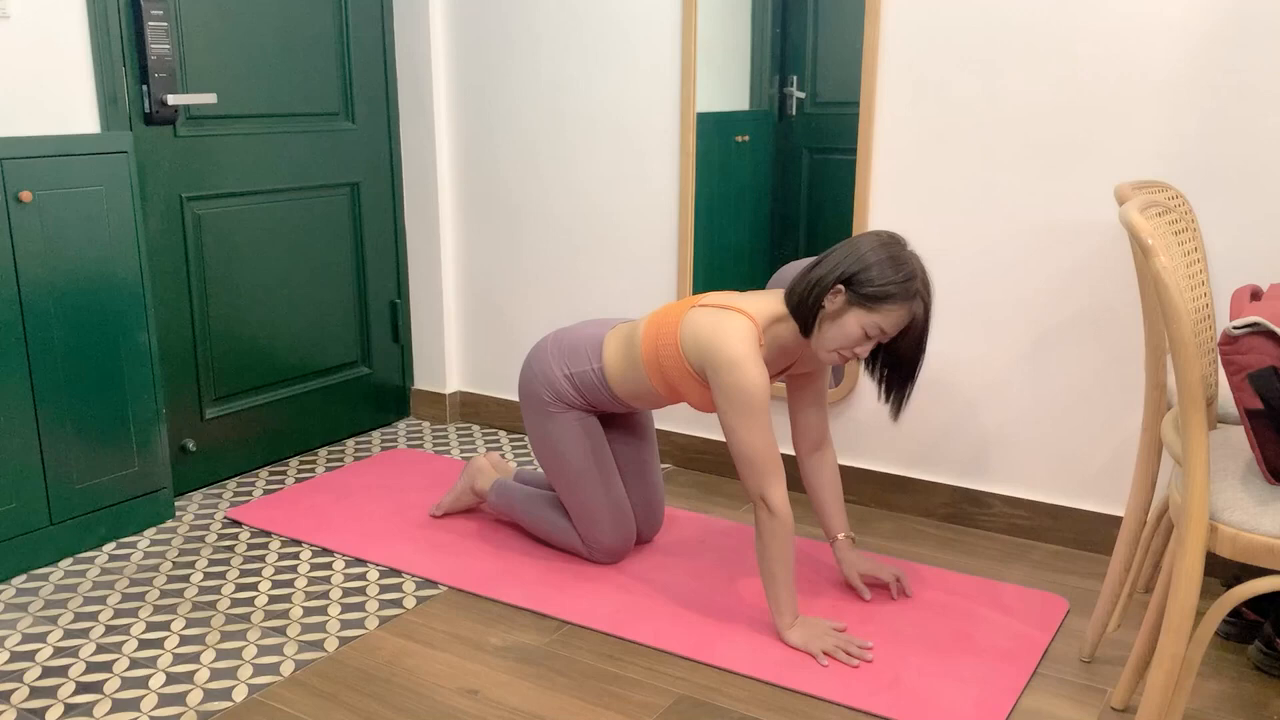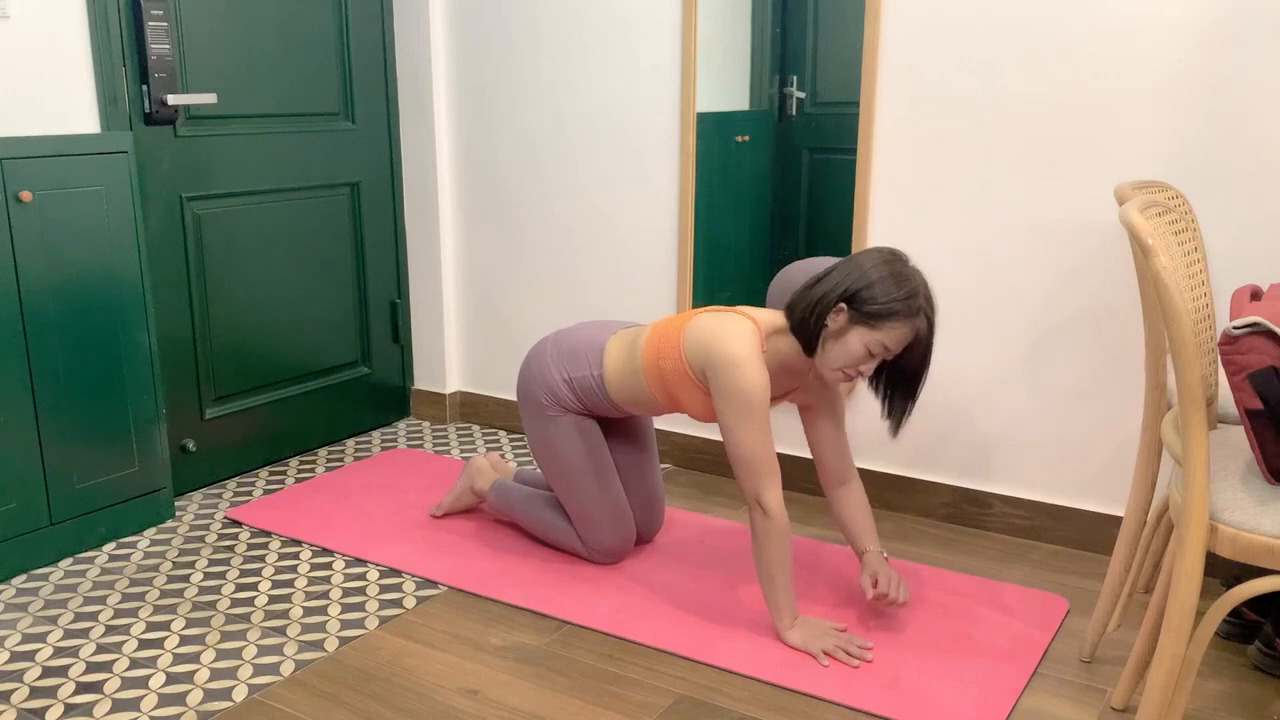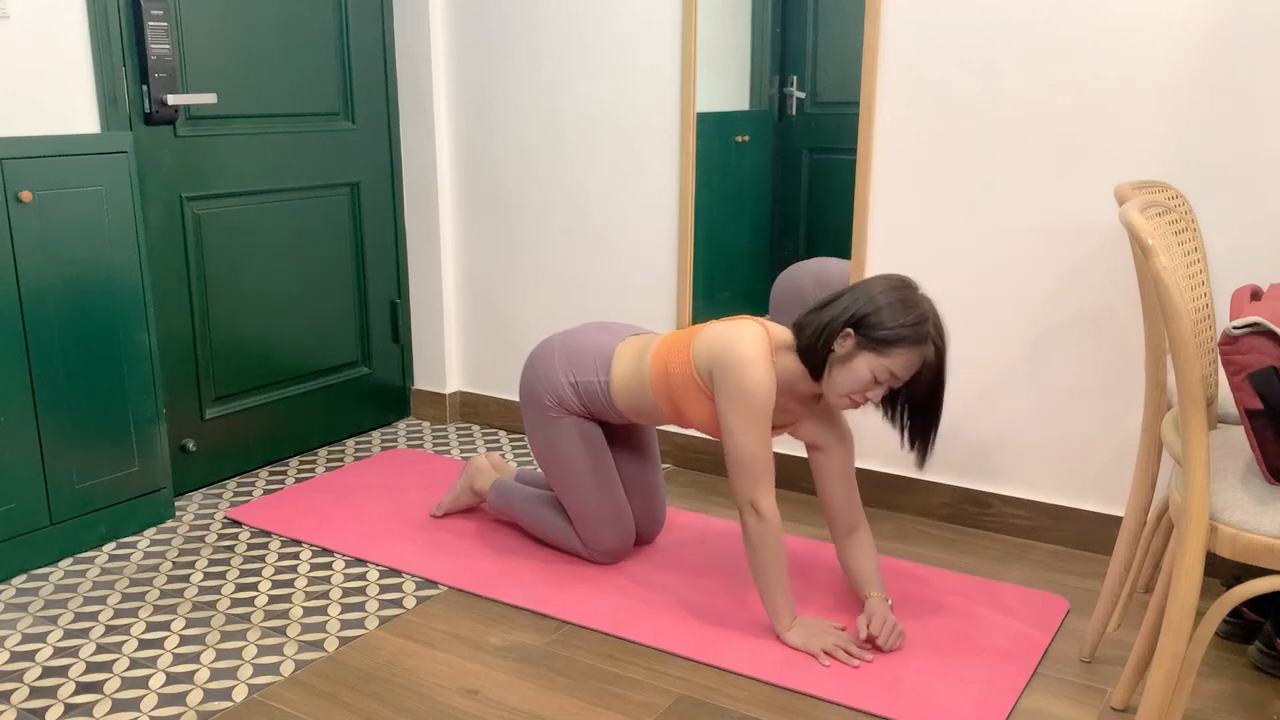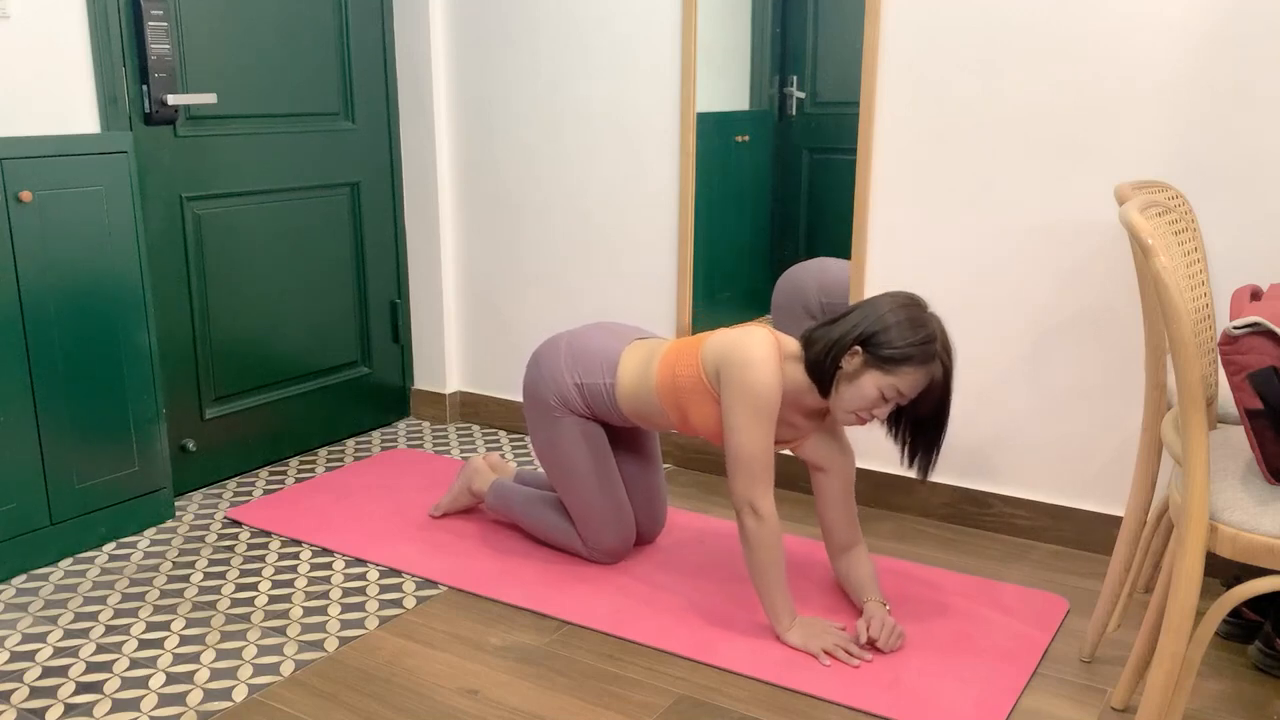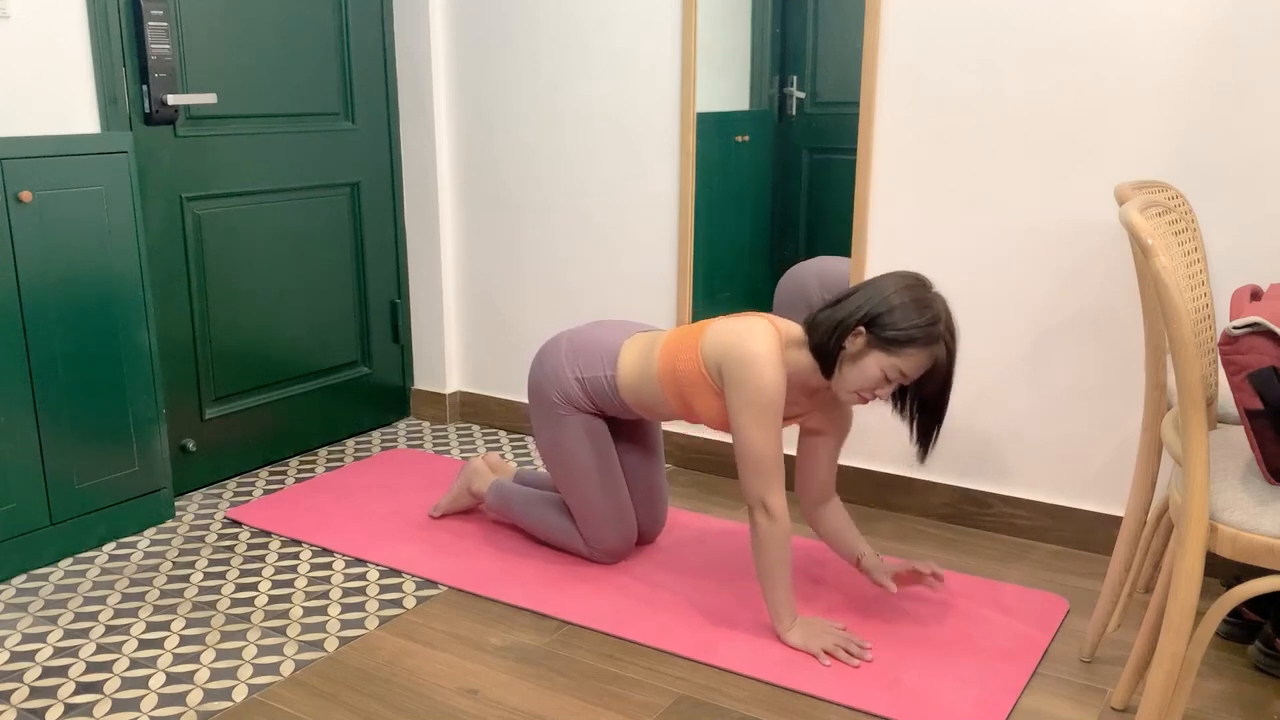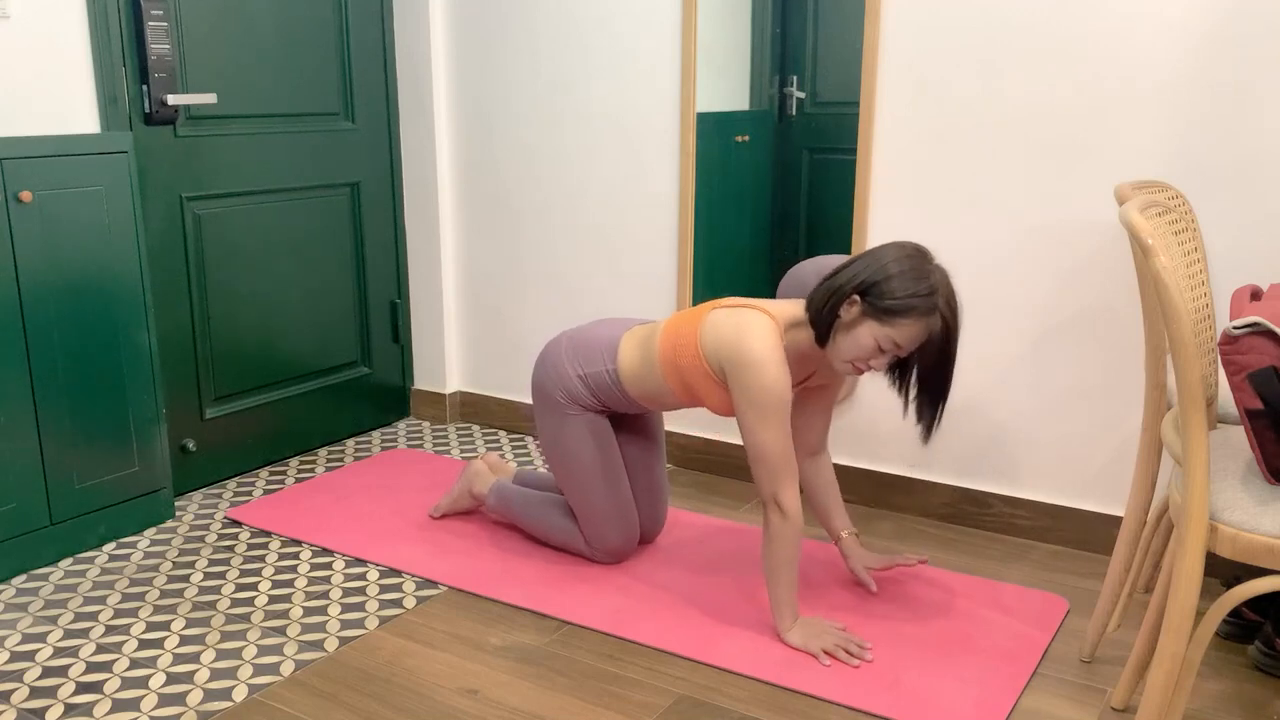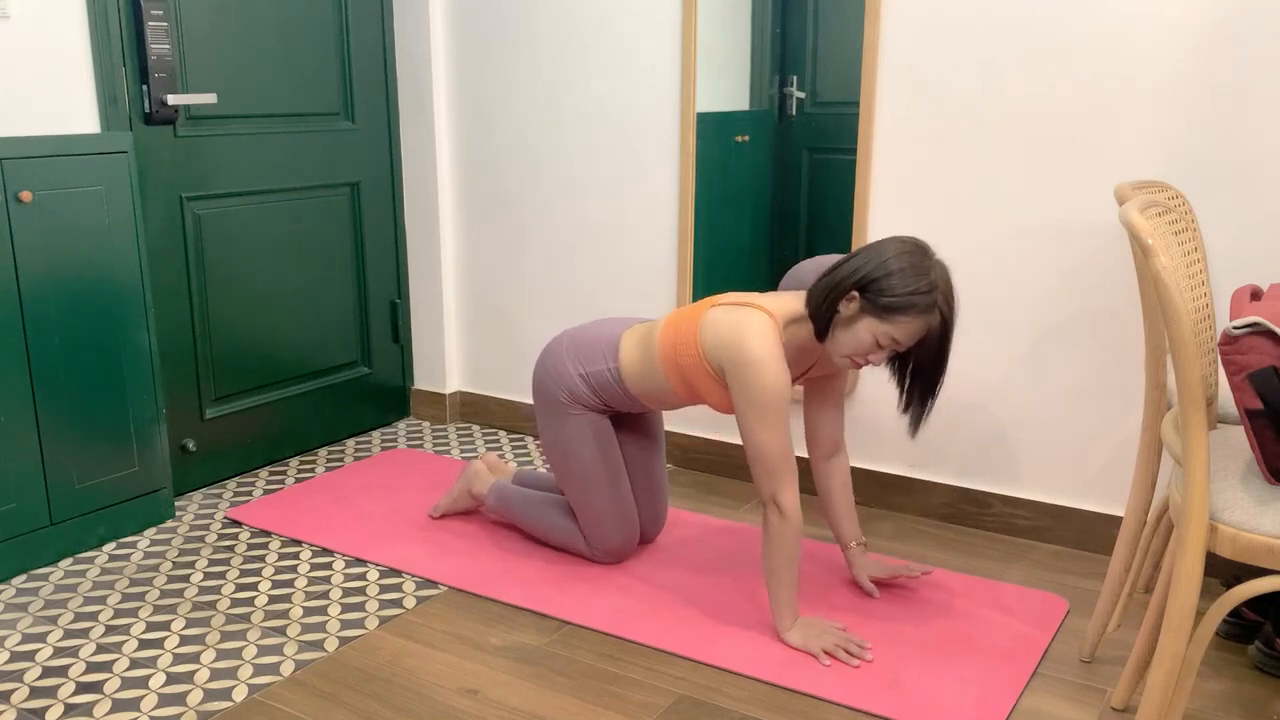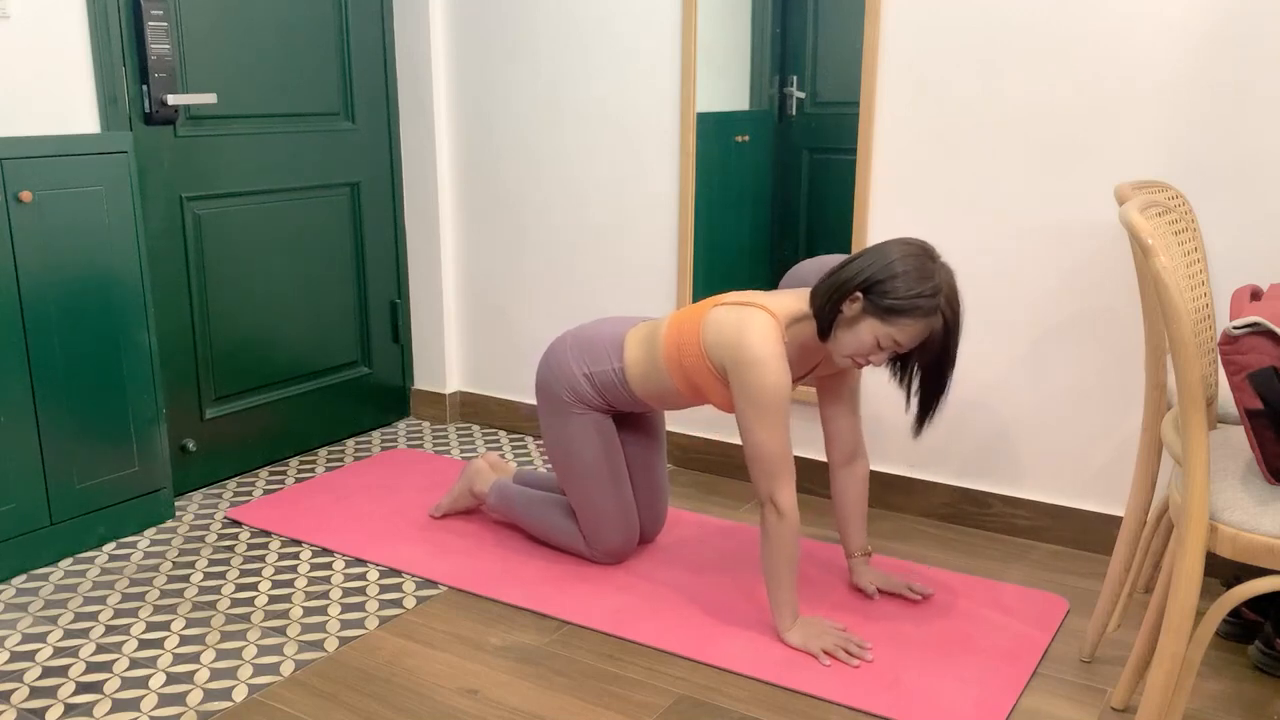
dt=0.5s
person 1, frame 1
left shoulder: (810, 338)
right shoulder: (736, 345)
left elbow: (815, 448)
right elbow: (769, 498)
left wrist: (844, 547)
right wrist: (789, 623)
left hip: (614, 382)
right hip: (560, 380)
left knee: (645, 528)
right knee: (608, 543)
left ankle: (509, 475)
right ankle: (486, 483)
person 1, frame 2
left shoulder: (815, 373)
right shoulder: (739, 353)
left elbow: (840, 480)
right elbow: (764, 502)
left wrist: (872, 556)
right wrist: (789, 623)
left hip: (611, 379)
right hip: (558, 382)
left knee: (645, 527)
right knee: (608, 543)
left ankle: (508, 473)
right ankle: (485, 483)
person 1, frame 3
left shoulder: (820, 420)
right shoulder: (749, 359)
left elbow: (850, 530)
right elbow: (757, 508)
left wrist: (876, 600)
right wrist: (788, 624)
left hip: (615, 369)
right hip: (560, 381)
left knee: (645, 531)
right knee: (608, 544)
left ankle: (507, 473)
right ankle: (486, 483)
person 1, frame 4
left shoulder: (824, 439)
right shoulder: (757, 364)
left elbow: (846, 548)
right elbow: (754, 509)
left wrist: (874, 604)
right wrist: (788, 624)
left hip: (617, 365)
right hip: (565, 380)
left knee: (646, 530)
right knee: (608, 544)
left ankle: (503, 473)
right ankle: (484, 484)
person 1, frame 5
left shoulder: (830, 402)
right shoulder: (759, 359)
left elbow: (817, 500)
right elbow: (767, 506)
left wrist: (869, 562)
right wrist: (789, 625)
left hip: (622, 366)
right hip: (568, 377)
left knee: (646, 529)
right knee: (610, 543)
left ankle: (504, 472)
right ankle: (483, 485)
person 1, frame 6
left shoulder: (829, 351)
right shoulder: (760, 352)
left elbow: (809, 454)
right elbow: (781, 502)
left wrist: (849, 544)
right wrist: (789, 623)
left hip: (623, 376)
right hip: (571, 380)
left knee: (646, 529)
right knee: (611, 544)
left ankle: (505, 473)
right ankle: (484, 487)
person 1, frame 7
left shoulder: (828, 338)
right shoulder: (758, 348)
left elbow: (829, 455)
right elbow: (780, 501)
left wrist: (856, 553)
right wrist: (789, 623)
left hip: (625, 377)
right hip: (573, 379)
left knee: (647, 528)
right knee: (612, 543)
left ankle: (504, 474)
right ankle: (484, 486)
person 1, frame 8
left shoulder: (835, 336)
right shoulder: (760, 347)
left elbow: (848, 458)
right elbow: (777, 500)
left wrist: (860, 562)
right wrist: (789, 623)
left hip: (628, 378)
right hip: (577, 379)
left knee: (647, 528)
right knee: (611, 543)
left ankle: (505, 473)
right ankle: (484, 485)
